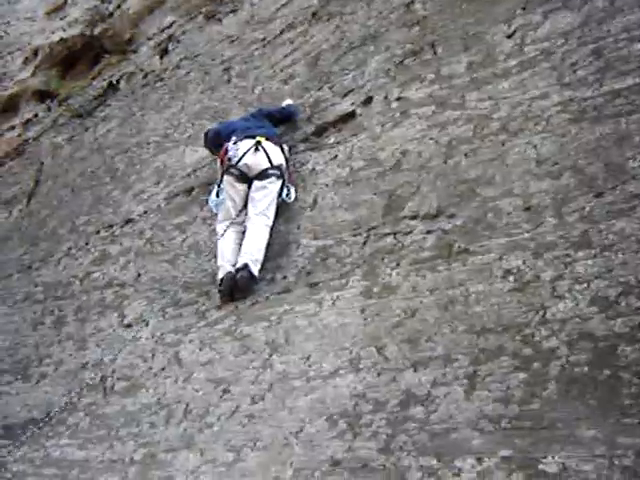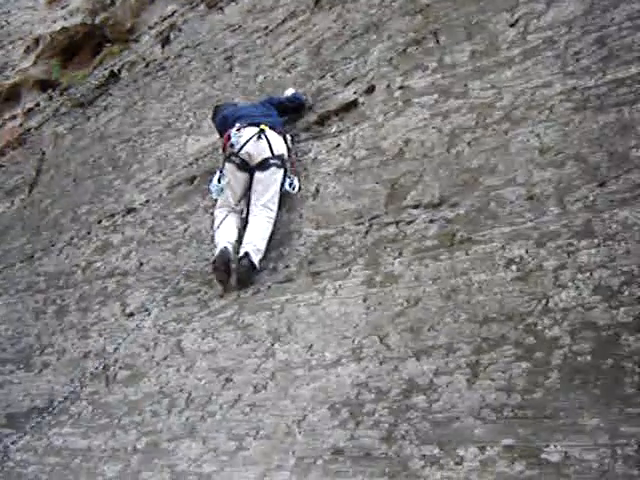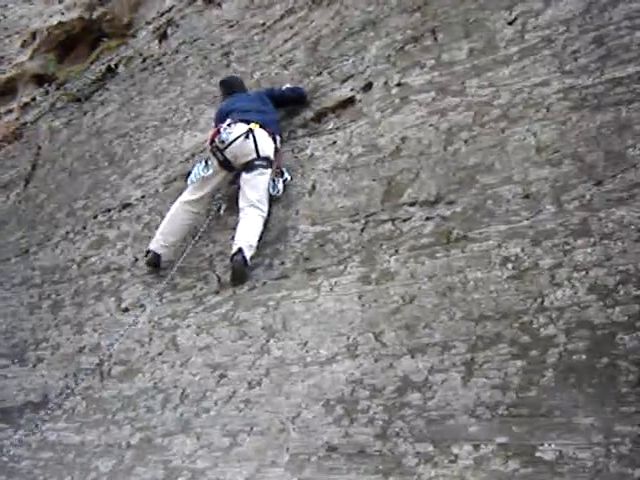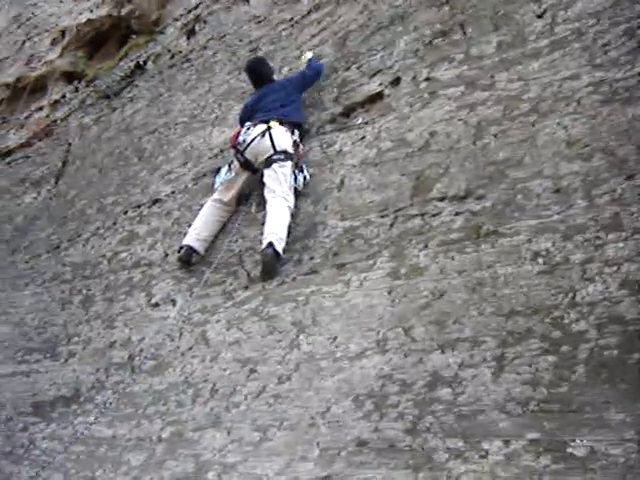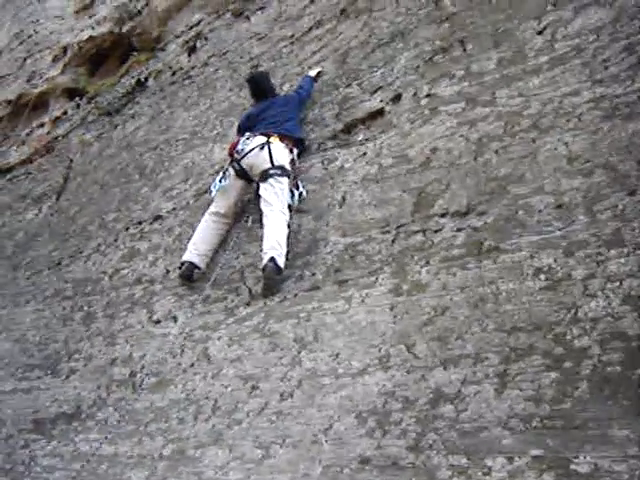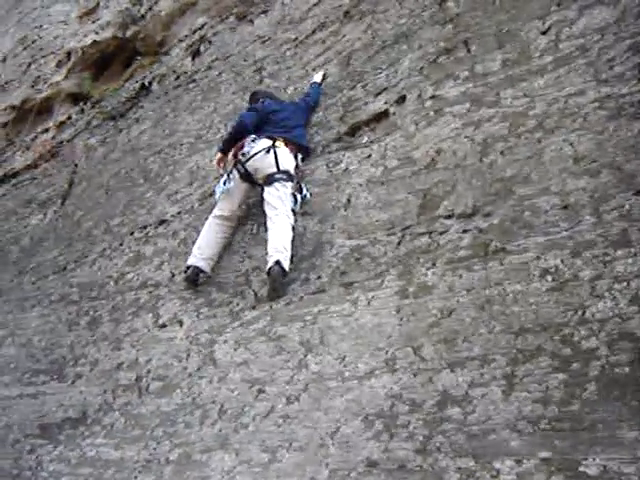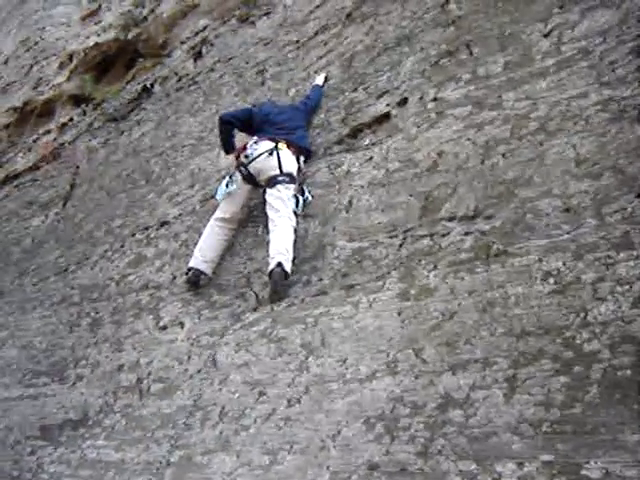
dt=0.7s
person 1, frame 1
left shoulder: (215, 134)
right shoulder: (256, 116)
right elbow: (290, 114)
right wrist: (288, 104)
left hip: (238, 155)
right hip: (271, 155)
left knee: (229, 221)
right knee: (259, 218)
left ankle: (226, 273)
right ankle: (247, 269)
person 1, frame 2
left shoulder: (222, 117)
right shoulder: (265, 104)
right elbow: (299, 102)
right wrist: (291, 94)
left hip: (240, 142)
right hip: (273, 144)
left knee: (227, 207)
right knee: (263, 209)
left ankle: (223, 251)
right ankle: (248, 258)
person 1, frame 3
left shoulder: (223, 108)
right shoulder: (263, 95)
right elbow: (301, 95)
right wrist: (286, 92)
left hip: (230, 138)
right hip: (261, 143)
left knee: (194, 198)
right knee: (253, 207)
left ankle: (157, 251)
right ankle: (241, 254)
person 1, frame 4
left shoulder: (251, 101)
right shoulder: (291, 84)
left elbow: (242, 125)
right elbow: (317, 70)
right wrist: (310, 59)
left hip: (250, 138)
right hip: (279, 139)
left knee: (222, 198)
right knee: (279, 198)
left ankle: (190, 246)
right ankle: (272, 247)
person 1, frame 5
left shoulder: (250, 114)
right shoulder: (290, 101)
left elbow: (241, 137)
right elbow: (304, 87)
right wrist: (311, 76)
left hip: (248, 150)
right hip: (277, 154)
left knee: (219, 211)
right knee: (275, 212)
left ankle: (191, 261)
right ankle: (272, 263)
person 1, frame 6
left shoulder: (261, 107)
right shoulder: (298, 107)
left elbow: (243, 124)
right elbow: (312, 96)
left wrist: (224, 150)
right wrist: (316, 81)
left hip: (254, 152)
right hip: (282, 158)
left knee: (223, 213)
right knee: (279, 215)
left ankle: (196, 266)
right ankle: (277, 266)
person 1, frame 7
left shoulder: (258, 112)
right shoulder: (298, 110)
left elbow: (226, 118)
right elbow: (313, 98)
left wrist: (230, 151)
right wrist: (318, 83)
left hip: (256, 153)
right hip: (285, 159)
left knee: (225, 215)
right knee: (281, 217)
left ankle: (197, 268)
right ankle: (279, 267)
